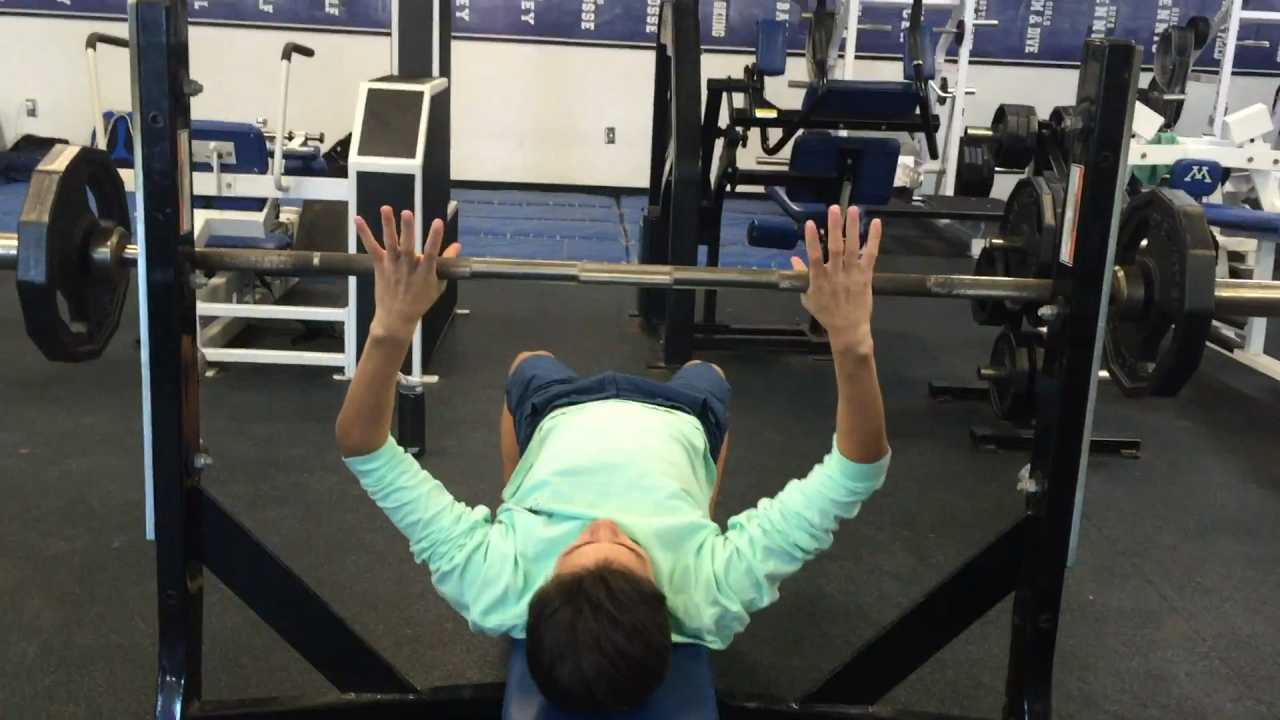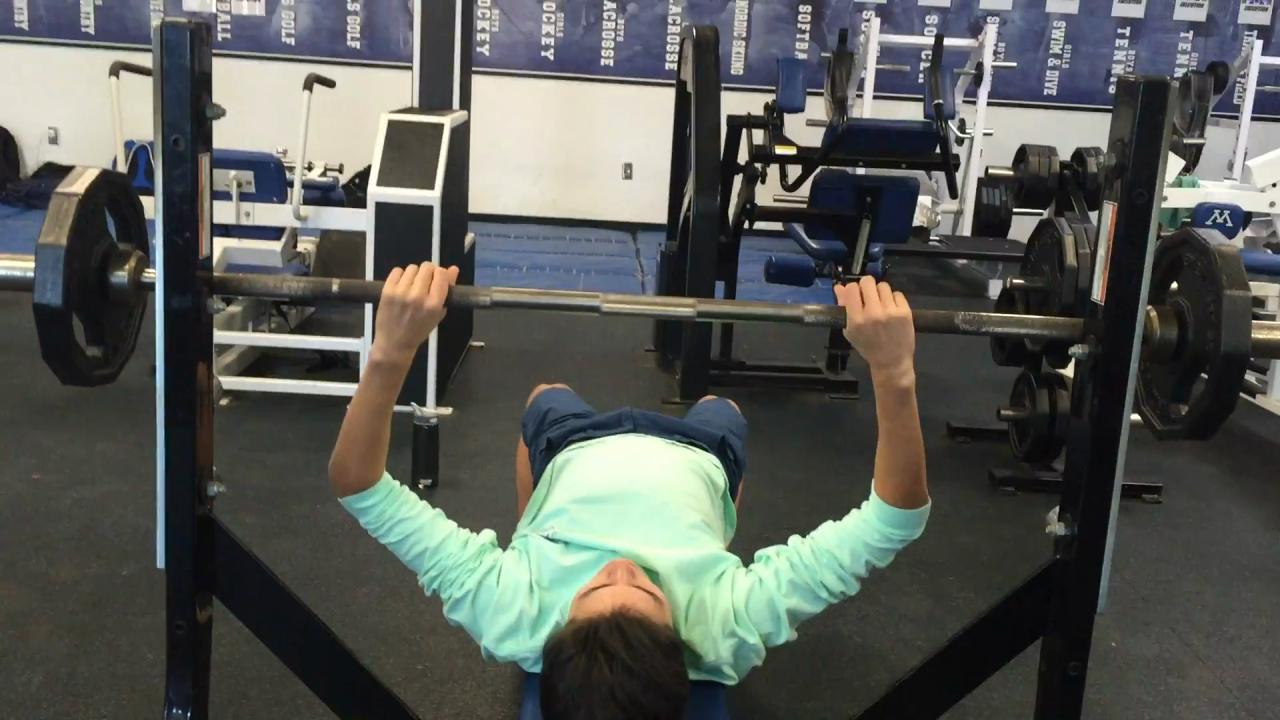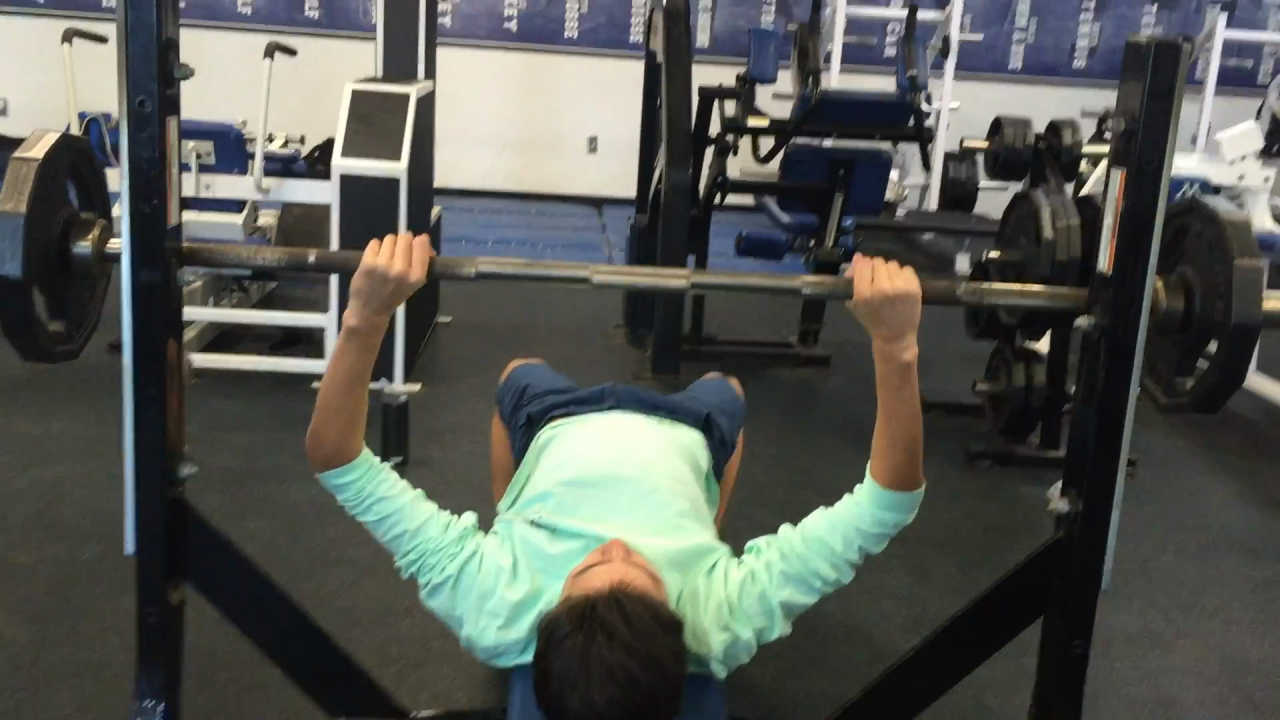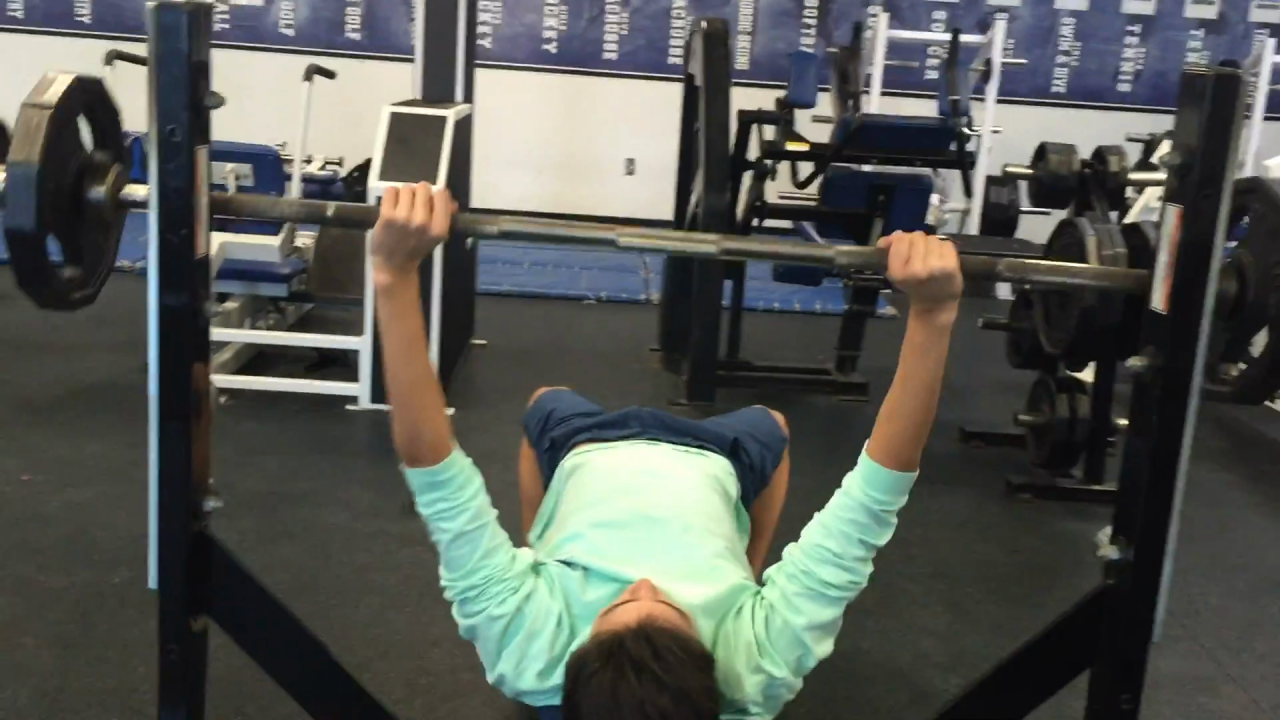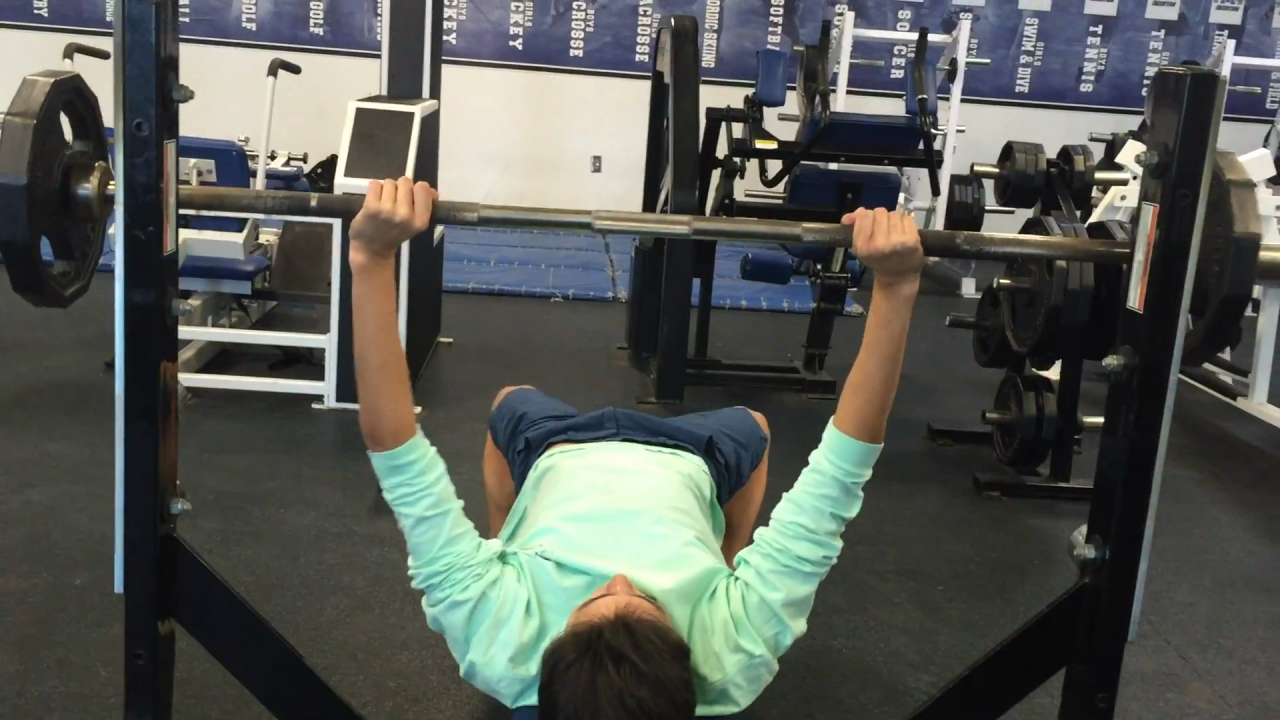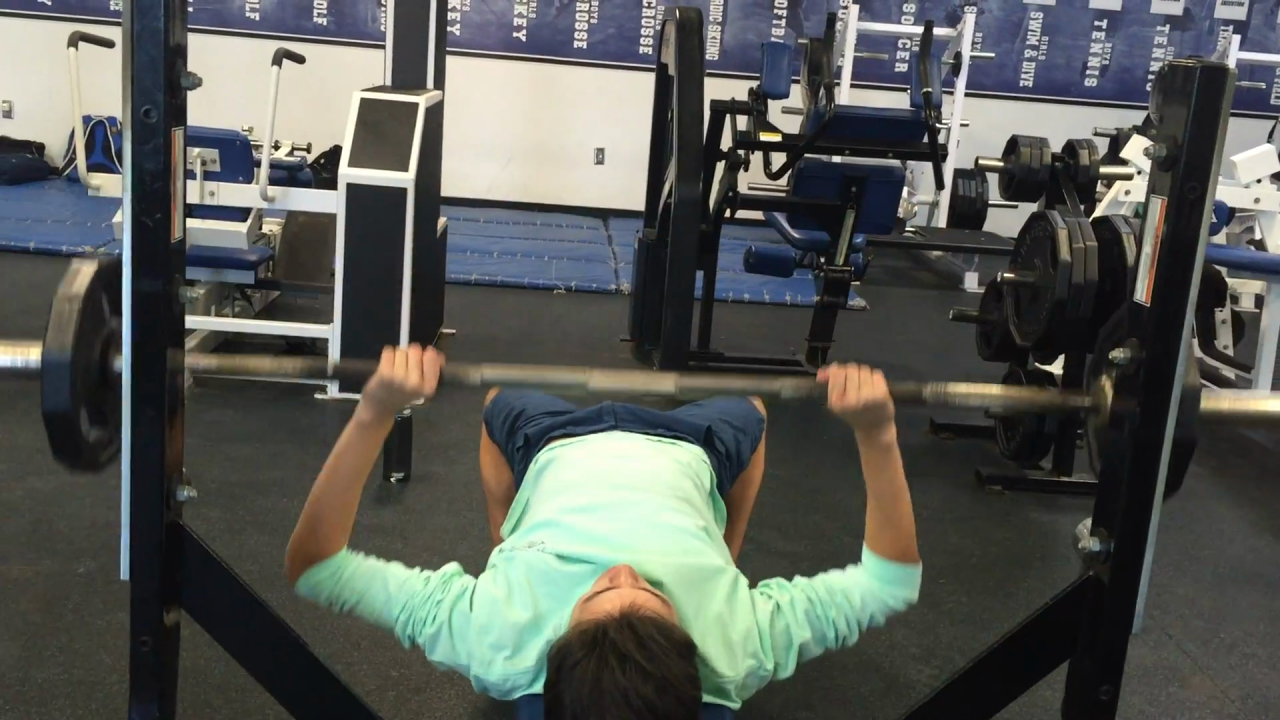
dt=0.7s
person 1, frame 1
left shoulder: (497, 588)
right shoulder: (711, 593)
left elbow: (365, 449)
right elbow: (855, 471)
left wrist: (391, 327)
right wrist: (851, 339)
left knee: (531, 366)
right knee: (704, 375)
person 1, frame 2
left shoulder: (514, 616)
right shoulder: (726, 624)
left elbow: (357, 485)
right elbow: (896, 519)
left wrist: (390, 351)
right wrist: (893, 373)
left knee: (548, 397)
right knee: (719, 408)
person 1, frame 3
left shoulder: (496, 610)
right shoulder: (723, 618)
left elbow: (336, 461)
right elbow: (889, 504)
left wrist: (365, 318)
right wrist: (895, 348)
left knee: (523, 375)
right knee: (722, 390)
person 1, frame 4
left shoulder: (527, 653)
right shoulder: (757, 659)
left elbow: (434, 475)
right elbow: (875, 494)
left wrist: (396, 274)
right wrist: (932, 316)
left knee: (549, 406)
right knee: (766, 425)
person 1, frame 5
left shoulder: (501, 646)
right shoulder: (733, 651)
left elbow: (398, 459)
right elbow: (842, 470)
left wrist: (372, 260)
right wrist: (893, 288)
left knee: (515, 404)
right knee: (748, 426)
person 1, frame 6
left shoulder: (497, 643)
right shoulder: (736, 647)
left elbow: (312, 571)
right elbow: (894, 585)
left wrist: (375, 414)
right wrist: (876, 437)
left knee: (506, 396)
right knee: (745, 411)
